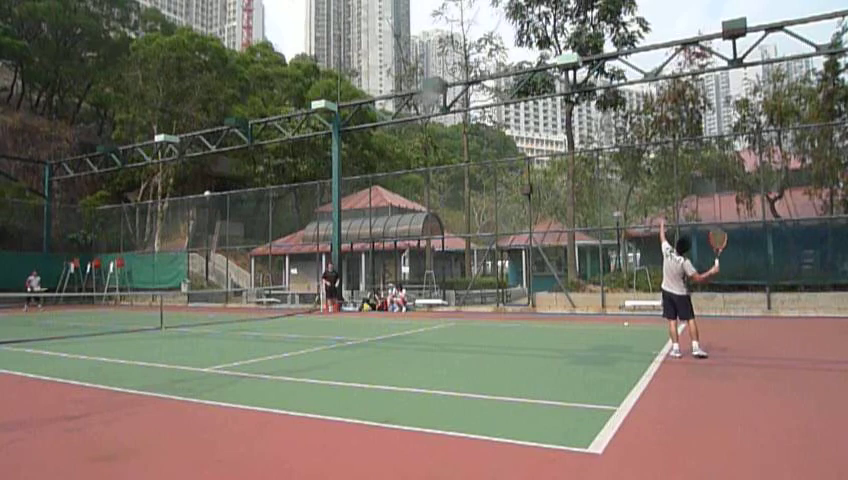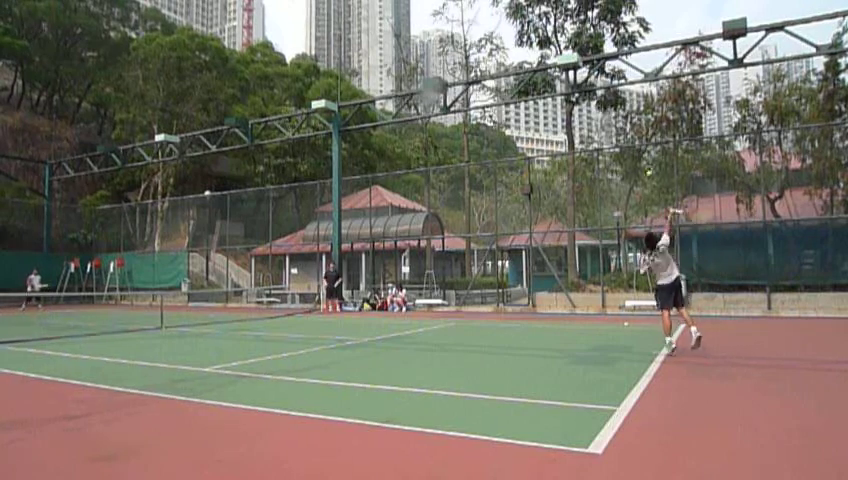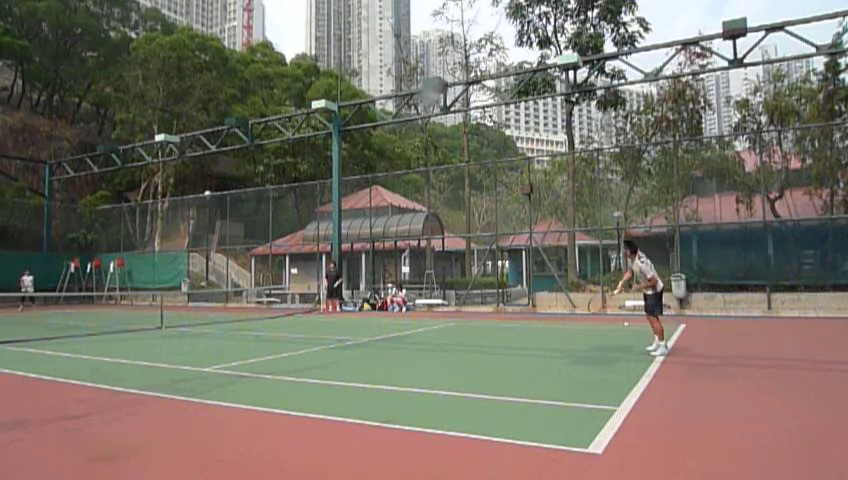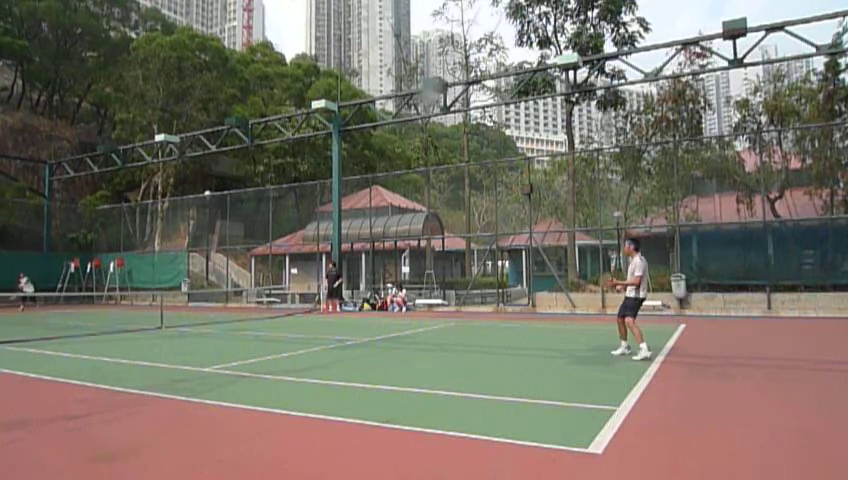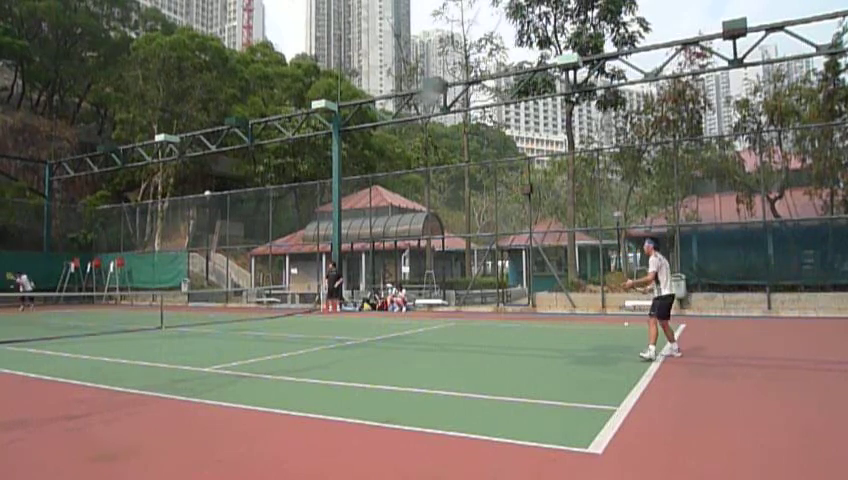
dt=0.5s
person 1, frame 1
left shoulder: (667, 251)
right shoulder: (685, 262)
left elbow: (662, 238)
right elbow: (698, 278)
left wrist: (662, 225)
right wrist: (712, 271)
left hip: (667, 292)
right hip: (680, 294)
left knee: (672, 321)
right knee: (690, 320)
left ankle: (675, 348)
right ankle: (696, 347)
person 1, frame 2
left shoulder: (645, 260)
right shoulder: (663, 246)
left elbow: (643, 271)
right elbow: (667, 231)
right wrist: (669, 217)
left hip: (662, 286)
right hip: (675, 281)
left knee: (665, 313)
right knee: (682, 309)
left ankle: (669, 341)
right ankle: (694, 332)
person 1, frame 3
left shoulder: (642, 264)
right shoulder: (633, 257)
left elbow: (654, 281)
right elbow: (629, 272)
left wrist: (639, 287)
right wrist: (621, 284)
left hip: (654, 291)
right hip: (648, 291)
left knee: (653, 318)
right knee: (650, 317)
left ankle: (663, 346)
right ankle: (658, 342)
person 1, frame 4
left shoulder: (639, 261)
right shoulder: (634, 260)
left elbow: (636, 282)
left wrist: (618, 283)
right wrist: (621, 285)
left hip: (636, 297)
right hip: (630, 296)
left knee: (630, 321)
right knee: (620, 320)
left ankle: (644, 350)
right ankle: (624, 347)
person 1, frame 5
left shoulder: (654, 258)
right shoulder: (661, 258)
left elbow: (650, 278)
left wrist: (633, 283)
left hip: (662, 295)
right hip: (668, 295)
left knee: (652, 320)
right knee: (664, 322)
left ankle: (651, 351)
right ankle: (674, 349)
